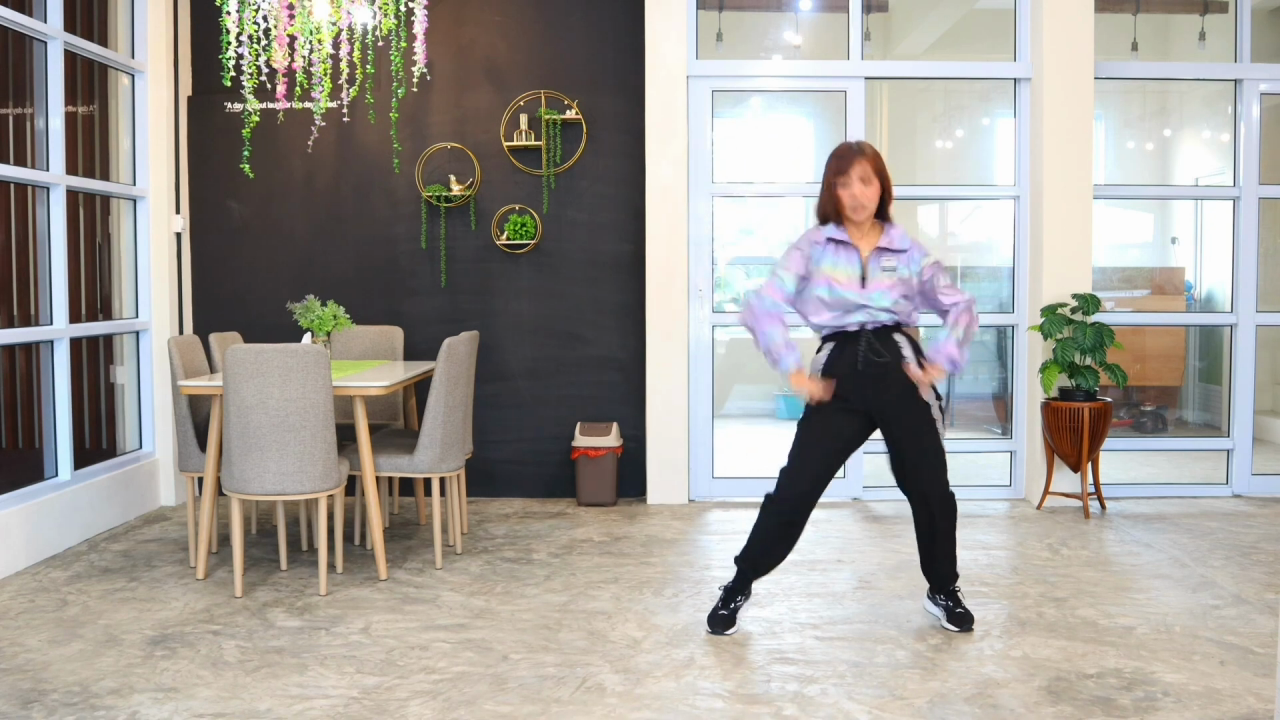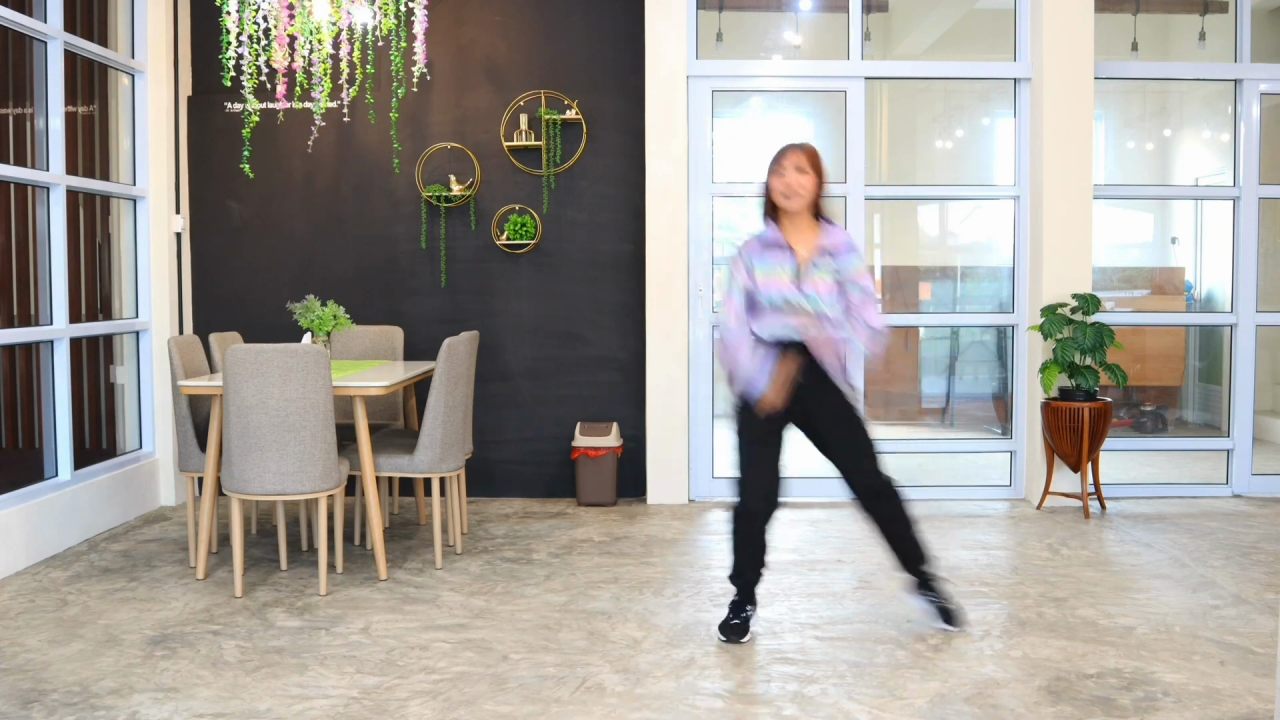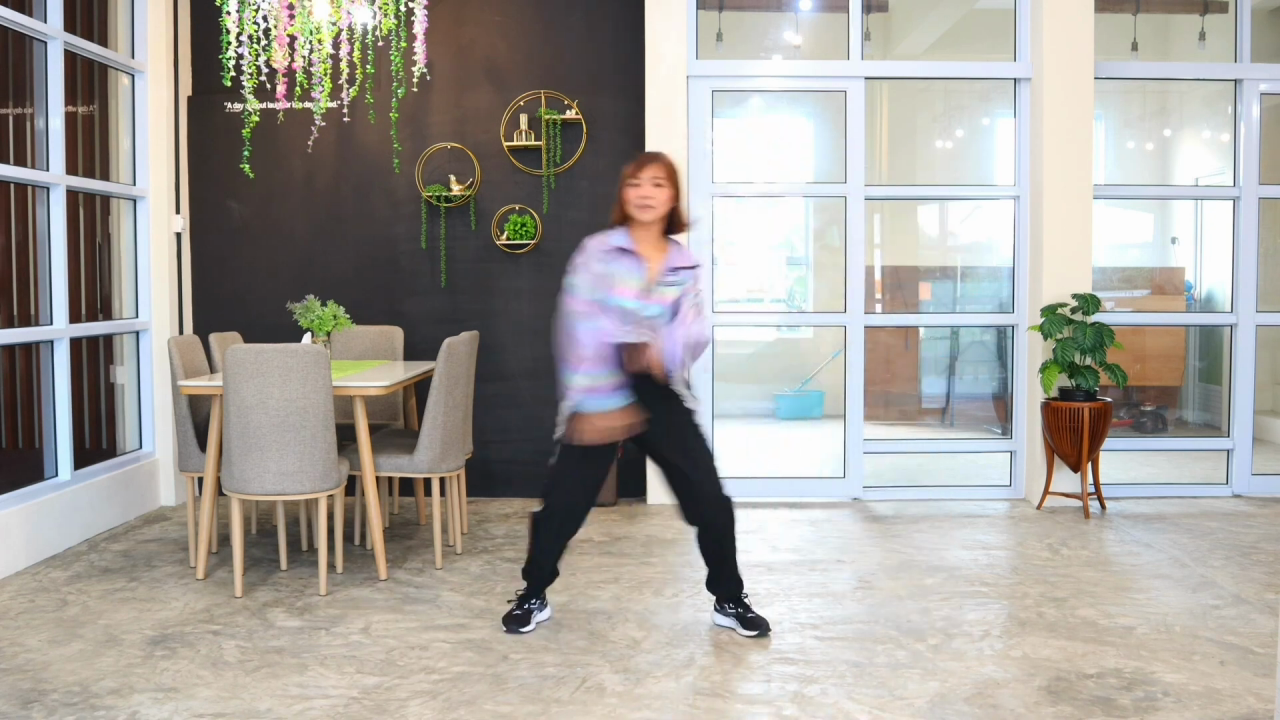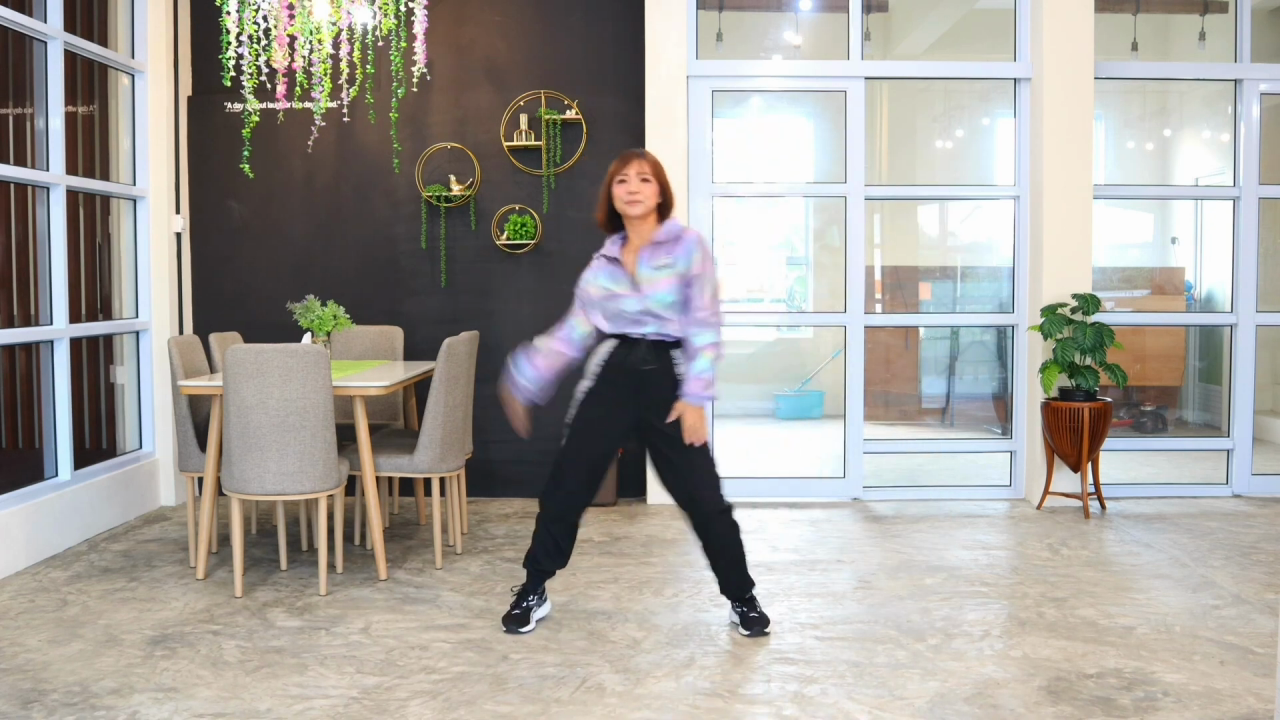
dt=0.5s
person 1, frame 1
left shoulder: (907, 250)
right shoulder: (812, 247)
left elbow: (958, 305)
right elbow: (761, 310)
left wrist: (940, 361)
right wrist: (794, 369)
left hip: (897, 372)
right hip: (840, 374)
left knee: (931, 491)
right knee: (794, 491)
left ankle: (943, 590)
right ankle: (738, 587)
person 1, frame 2
left shoulder: (844, 248)
right shoulder: (753, 252)
left elbow: (869, 323)
right elbow: (732, 324)
left wrist: (833, 345)
right wrist: (753, 376)
left hip: (821, 380)
right hip: (765, 384)
left knee: (873, 487)
right knee: (757, 496)
left ankle: (924, 579)
right ankle: (743, 597)
person 1, frame 3
left shoulder: (685, 265)
right shoulder: (596, 251)
left elbow: (691, 334)
right elbow: (578, 328)
left wrist: (665, 354)
right wrist: (593, 402)
left hip: (662, 385)
right hip: (601, 389)
left knee: (708, 502)
right knee: (565, 498)
left ankle: (729, 599)
right ankle: (534, 595)
person 1, frame 4
left shoulder: (686, 247)
right shoulder: (602, 262)
left elbow: (707, 326)
right elbow: (575, 330)
left wrist: (694, 394)
right wrist: (525, 375)
left hip: (670, 380)
right hip: (610, 377)
left knee: (702, 498)
right knee: (564, 488)
left ankle: (742, 597)
right ankle: (534, 590)
